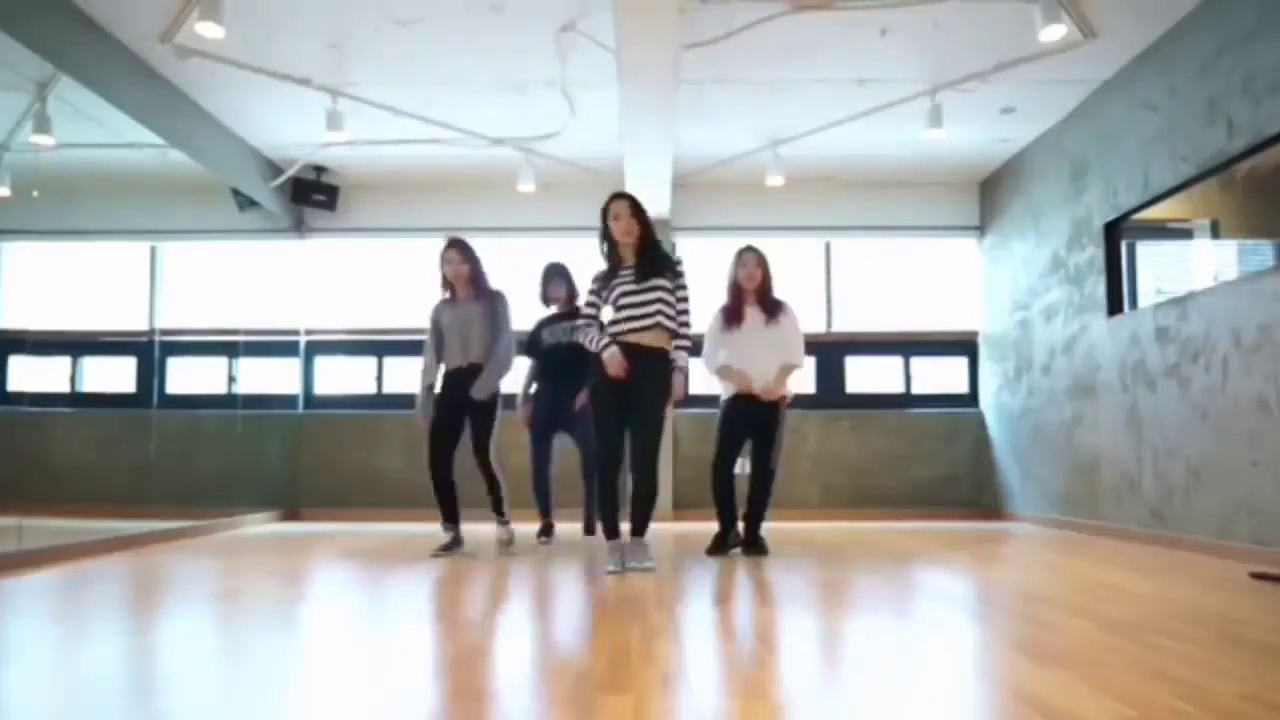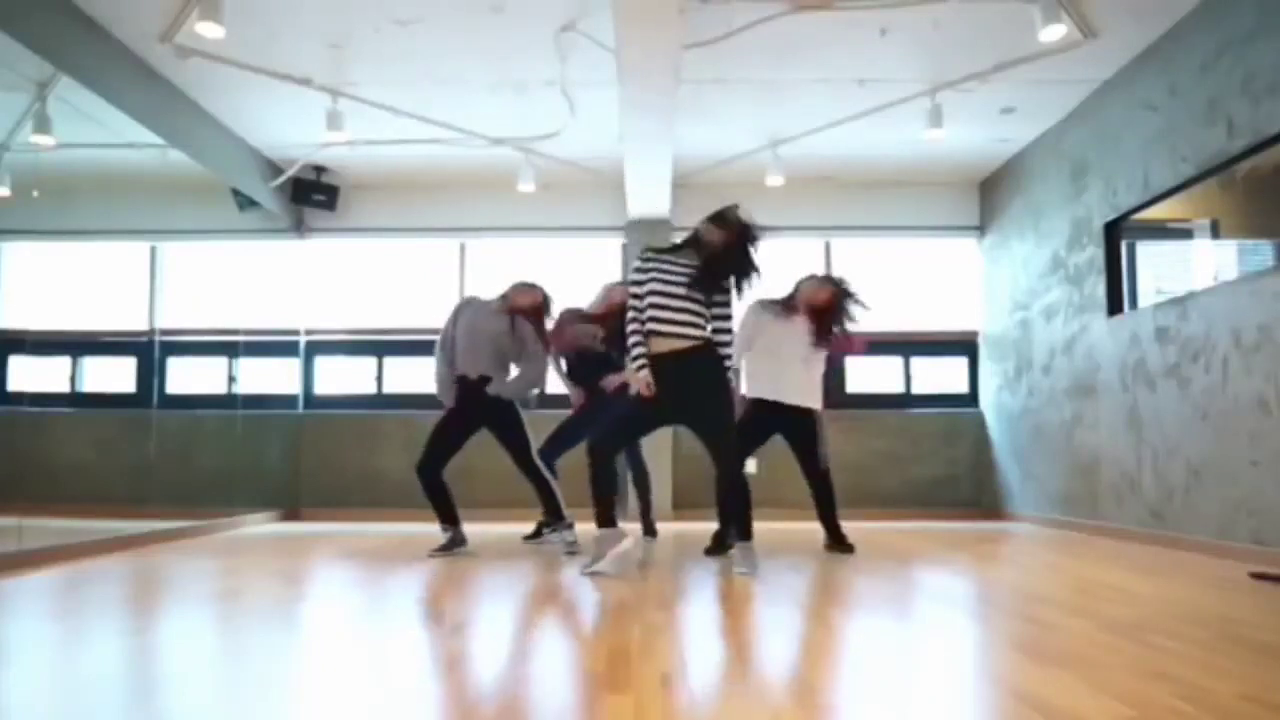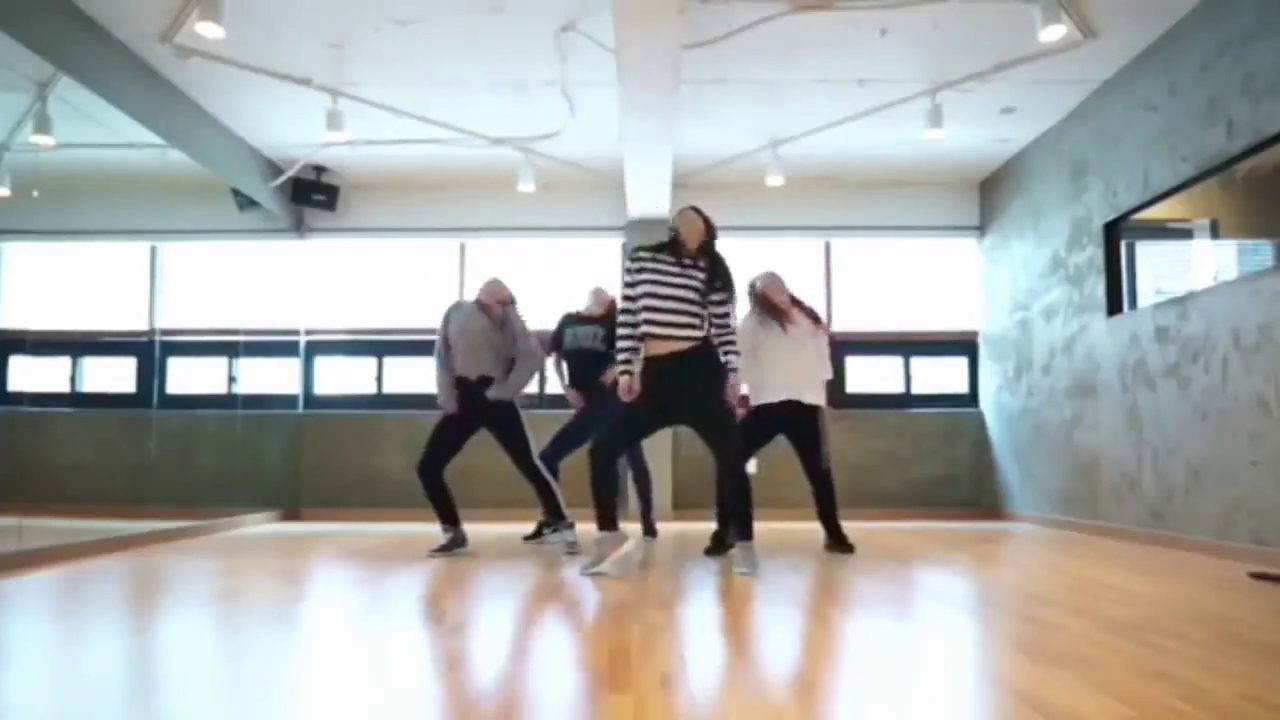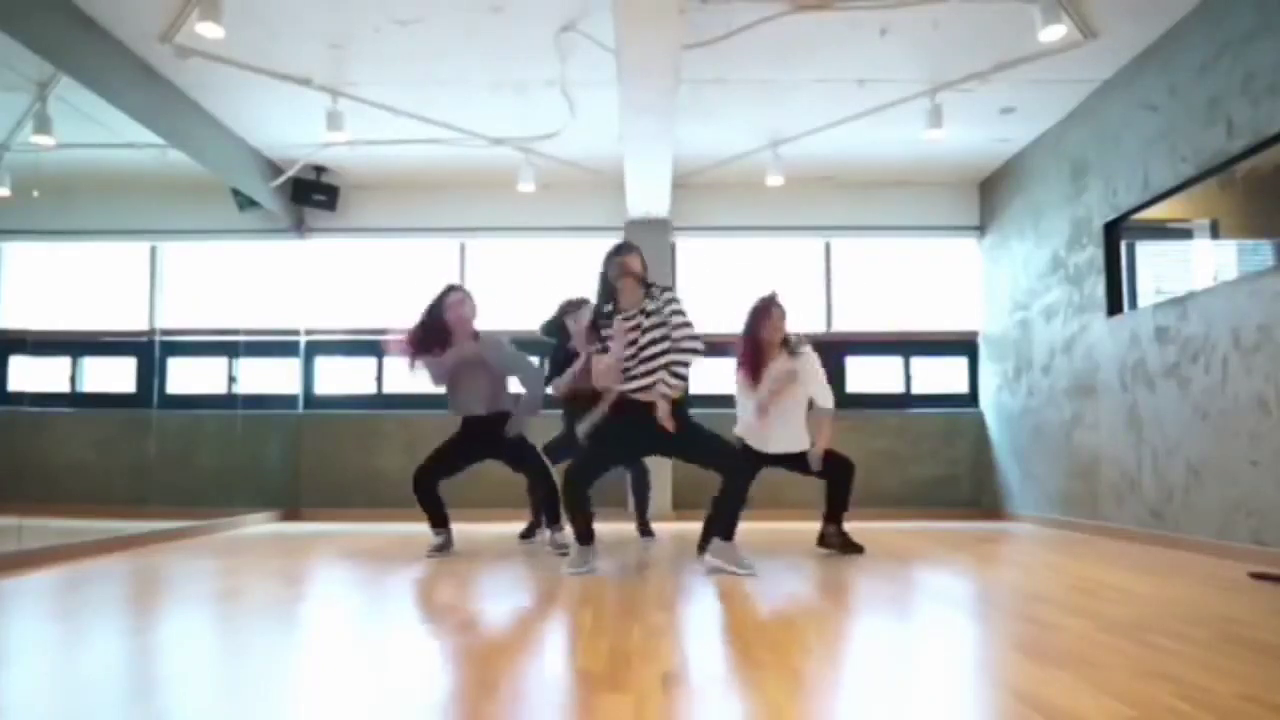
dt=0.7s
person 1, frame 1
left shoulder: (669, 266)
right shoulder: (605, 276)
left elbow: (683, 321)
right elbow: (584, 325)
left wrist: (680, 370)
right wrist: (606, 348)
left hip: (654, 370)
right hip: (614, 367)
left knee: (644, 461)
right knee: (608, 459)
left ankle: (638, 540)
right ankle: (614, 543)
person 1, frame 2
left shoulder: (716, 276)
right shoulder: (648, 261)
left elbow: (723, 333)
right elbow: (633, 319)
left wrist: (727, 383)
right wrist: (639, 367)
left hip: (701, 370)
right hip: (657, 374)
left knee: (727, 459)
right knee: (601, 446)
left ankle: (743, 544)
right ankle: (608, 535)
person 1, frame 3
left shoulder: (711, 270)
right shoulder: (639, 260)
left elbow: (725, 327)
right elbow: (627, 318)
left wrist: (733, 374)
right wrist: (625, 370)
left hip: (700, 370)
right hip: (655, 376)
left knee: (730, 458)
right knee: (602, 451)
left ankle: (744, 545)
right ankle: (610, 538)
person 1, frame 4
left shoulder: (663, 299)
right shoulder: (605, 319)
left elbow: (690, 345)
right elbow: (604, 379)
left wrist: (665, 395)
right wrist: (610, 361)
left hip: (670, 416)
right hip: (626, 417)
left knee: (736, 464)
right knee: (574, 478)
left ankle: (720, 544)
right ankle: (584, 548)
person 2, frame 1
left shoulder: (494, 300)
right shoulder: (442, 308)
left elbow: (505, 348)
right elbow: (432, 353)
left wrist: (486, 382)
right wrist: (427, 394)
left hip: (482, 388)
right hip: (451, 388)
left knee: (483, 456)
right knee: (439, 461)
left ankle: (503, 523)
right ankle: (452, 532)
person 2, frame 2
left shoulder: (520, 327)
right shoulder: (468, 307)
left elbow: (536, 369)
right elbow: (444, 349)
left wrist: (503, 389)
right wrist: (447, 390)
left hip: (495, 400)
right hip: (463, 399)
left knee: (530, 464)
right knee: (427, 467)
left ankle: (563, 529)
right ankle: (454, 533)
person 2, frame 3
left shoulder: (507, 316)
right shoulder: (456, 312)
left elbow: (530, 356)
right elbow: (442, 357)
left wrist: (507, 391)
right wrist: (447, 396)
left hip: (494, 398)
right hip: (463, 398)
left knee: (529, 465)
right knee: (428, 467)
left ankle: (564, 528)
right ankle: (454, 533)
person 2, frame 4
left shoulder: (493, 345)
right shoulder: (438, 349)
left elbow: (535, 378)
right elbow: (438, 375)
left wrist: (522, 417)
right wrist: (462, 353)
left hip: (502, 428)
right hip: (469, 431)
left knee: (539, 472)
right knee: (422, 479)
left ankle: (555, 531)
right ankle: (442, 534)
person 3, frame 1
left shoulder: (781, 312)
right shoulder: (724, 315)
left elbow: (794, 353)
right elbow: (710, 357)
left wrist: (777, 382)
right wrist: (733, 377)
left hip: (770, 399)
right hip: (736, 398)
left knee: (763, 466)
right knee: (722, 463)
left ankle: (752, 531)
right ankle: (728, 530)
person 3, frame 2
left shoulder: (821, 332)
right shoulder: (762, 311)
left elbow: (815, 372)
right elbow: (737, 350)
left wrist: (814, 402)
left hip: (802, 408)
right hip: (763, 403)
left knee: (818, 472)
left ankle: (834, 534)
right ankle: (725, 533)
person 3, frame 3
left shoulder: (812, 320)
right shoulder: (754, 320)
left elbow: (821, 366)
right elbow: (741, 365)
left wrist: (820, 400)
left hip: (805, 407)
right hip: (767, 405)
left knee: (819, 470)
left ankle: (834, 533)
right ankle: (724, 532)
person 3, frame 4
left shoulder: (803, 357)
right shoulder: (747, 367)
left elbow: (825, 400)
right elbow: (750, 415)
left wrist: (820, 445)
right wrist: (778, 388)
left hip: (793, 447)
right hip: (754, 446)
left knee: (843, 468)
left ankle: (832, 531)
person 4, frame 1
right shoulder: (542, 327)
right elbow: (535, 365)
left wrist: (589, 390)
right wrist: (523, 397)
left hip: (576, 400)
right hip: (545, 400)
left knee: (590, 455)
right knee: (540, 460)
left ankle: (590, 517)
right ankle: (546, 522)
person 4, frame 2
left shoulder: (616, 326)
right shoulder: (569, 318)
right elbow: (555, 355)
left wrist: (621, 377)
right wrist: (570, 386)
left hip: (615, 399)
right hip: (589, 403)
left knee: (634, 459)
right knee: (544, 456)
left ankle: (647, 520)
person 4, frame 3
left shoulder: (614, 323)
right shoulder: (568, 322)
right elbow: (556, 360)
right wrist: (567, 390)
left hip: (615, 402)
right hip: (588, 406)
left knee: (636, 461)
right knee: (547, 458)
left ankle: (647, 521)
right ankle: (551, 521)
person 4, frame 4
right shoulder: (560, 351)
right elbow: (557, 389)
right wrist: (581, 360)
right hip: (576, 427)
left knee: (638, 468)
left ankle: (642, 521)
right ankle: (536, 521)
